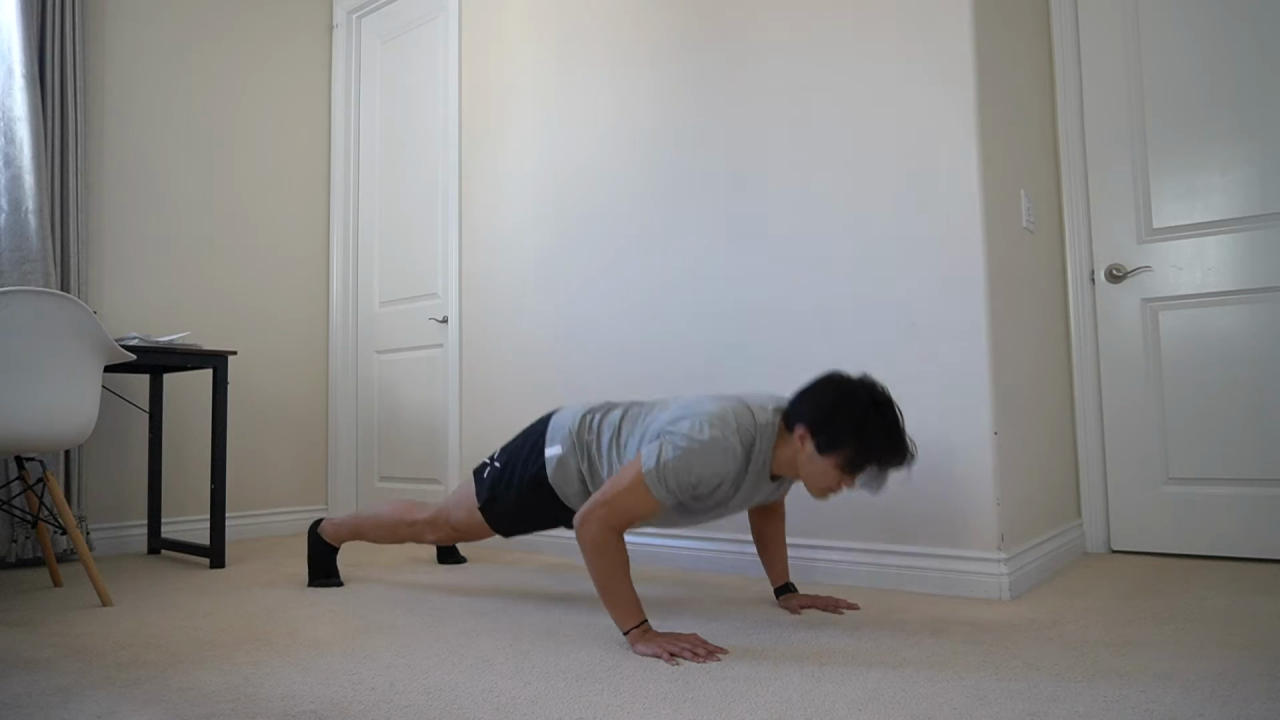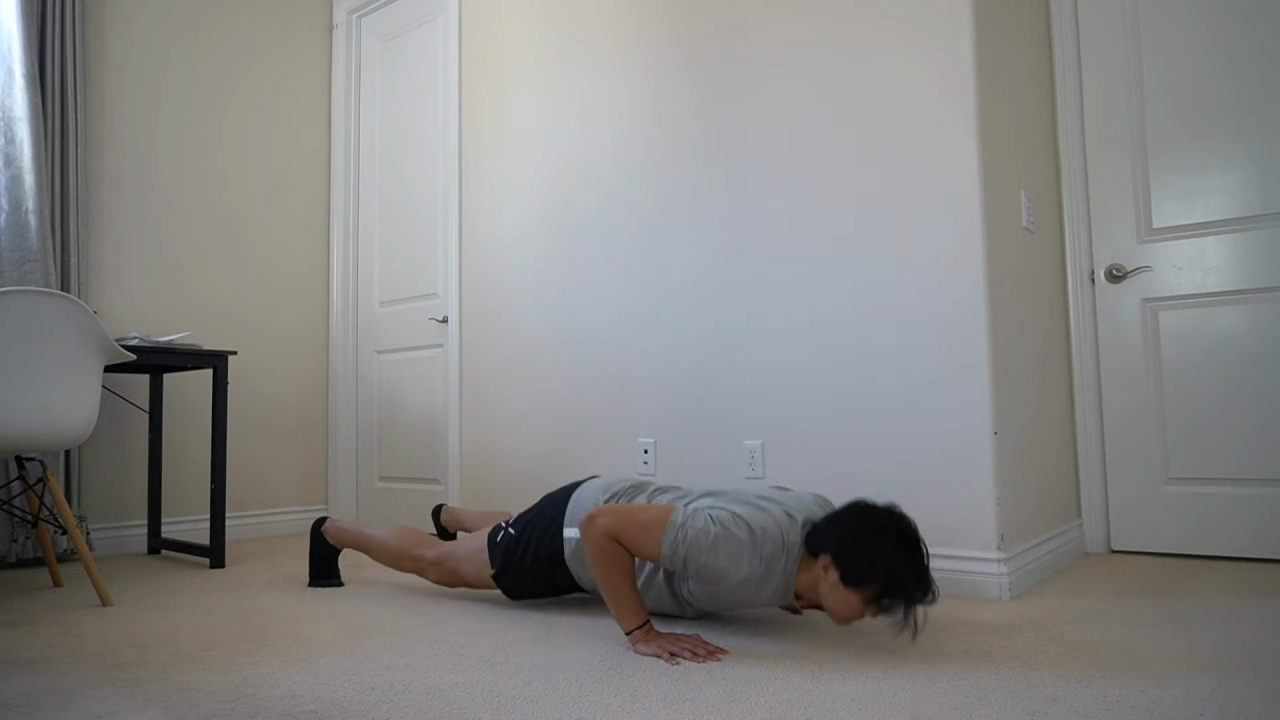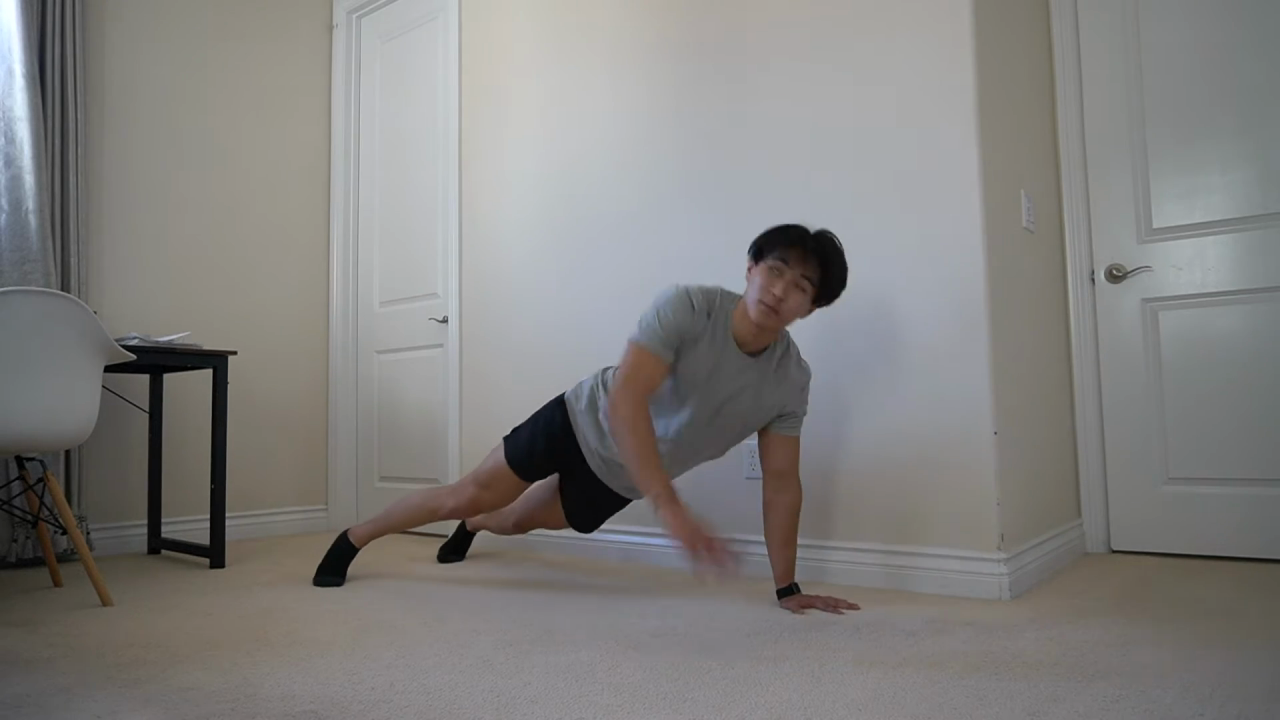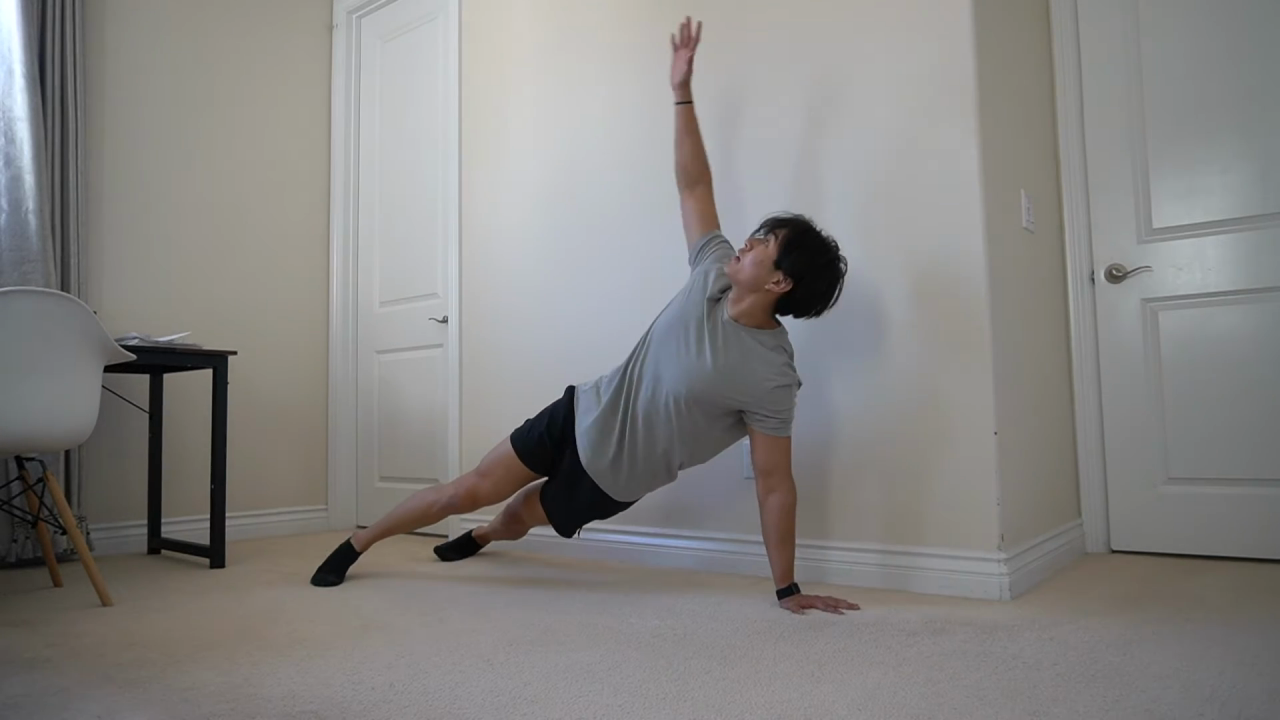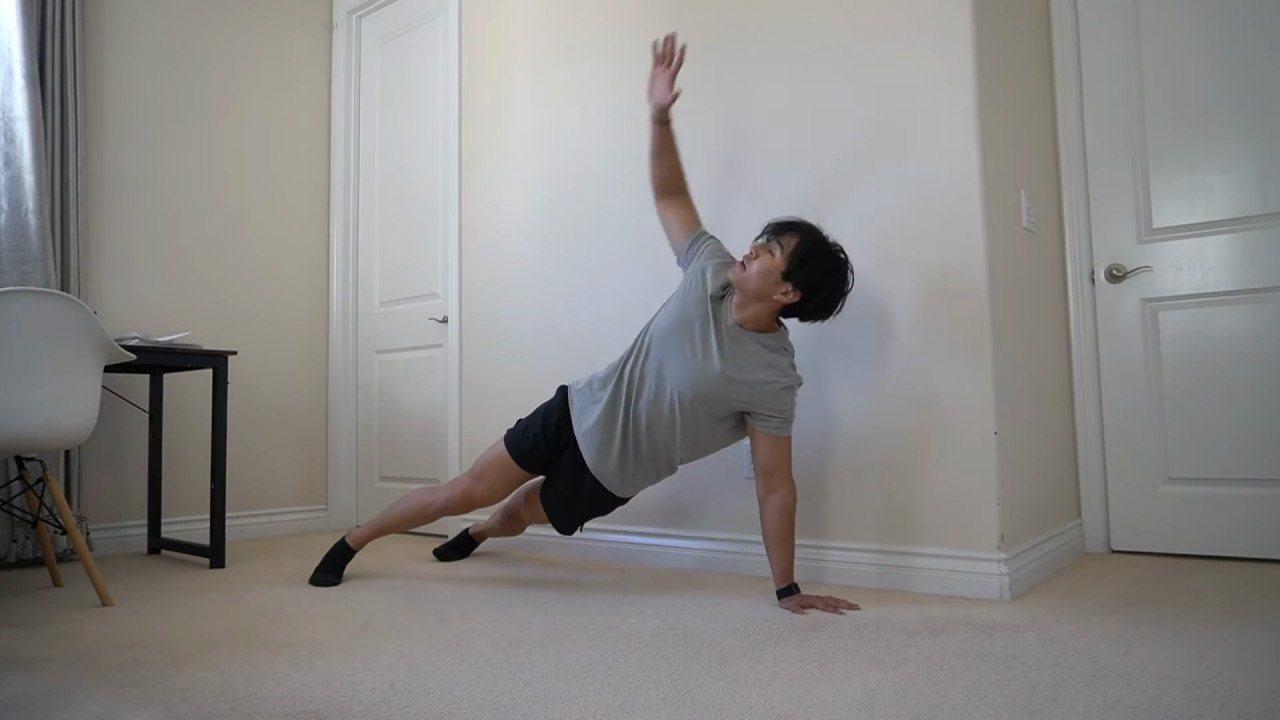
dt=0.5s
person 1, frame 1
left shoulder: (790, 440)
right shoulder: (717, 445)
left elbow: (761, 494)
right elbow: (594, 523)
left wrist: (784, 588)
right wrist: (638, 630)
left hip: (597, 453)
right hip: (562, 453)
right knee: (441, 522)
left ankle: (448, 535)
right ankle: (328, 532)
person 1, frame 2
left shoulder: (819, 516)
right shoulder: (742, 555)
right elbow: (603, 525)
left wrist: (789, 594)
right wrist: (640, 631)
left hip: (614, 504)
right hip: (579, 529)
left knee: (504, 535)
right knee: (441, 564)
left ankle: (450, 516)
right ankle: (332, 531)
person 1, frame 3
left shoulder: (790, 379)
right shoulder: (688, 306)
left elbow: (783, 482)
right elbow: (625, 406)
left wrist: (787, 588)
right wrist: (673, 514)
left hip: (621, 477)
right hip: (583, 418)
left knee: (525, 518)
right knee: (468, 497)
left ankle: (474, 530)
right ankle: (353, 537)
person 1, frame 4
left shoulder: (771, 375)
right shoulder: (717, 275)
left elbow: (775, 484)
right elbow: (693, 183)
left wrist: (787, 589)
right wrist: (682, 91)
left hip: (613, 480)
right hip: (583, 417)
left knee: (518, 518)
right knee: (467, 492)
left ankle: (477, 538)
right ankle: (356, 544)
person 1, frame 5
left shoulder: (773, 374)
right shoulder: (713, 267)
left elbow: (776, 479)
right elbow: (666, 194)
left wrist: (787, 584)
right wrist: (661, 113)
left hip: (609, 476)
right hip: (572, 413)
left knee: (516, 515)
right knee: (460, 491)
left ankle: (472, 533)
right ankle: (348, 542)
